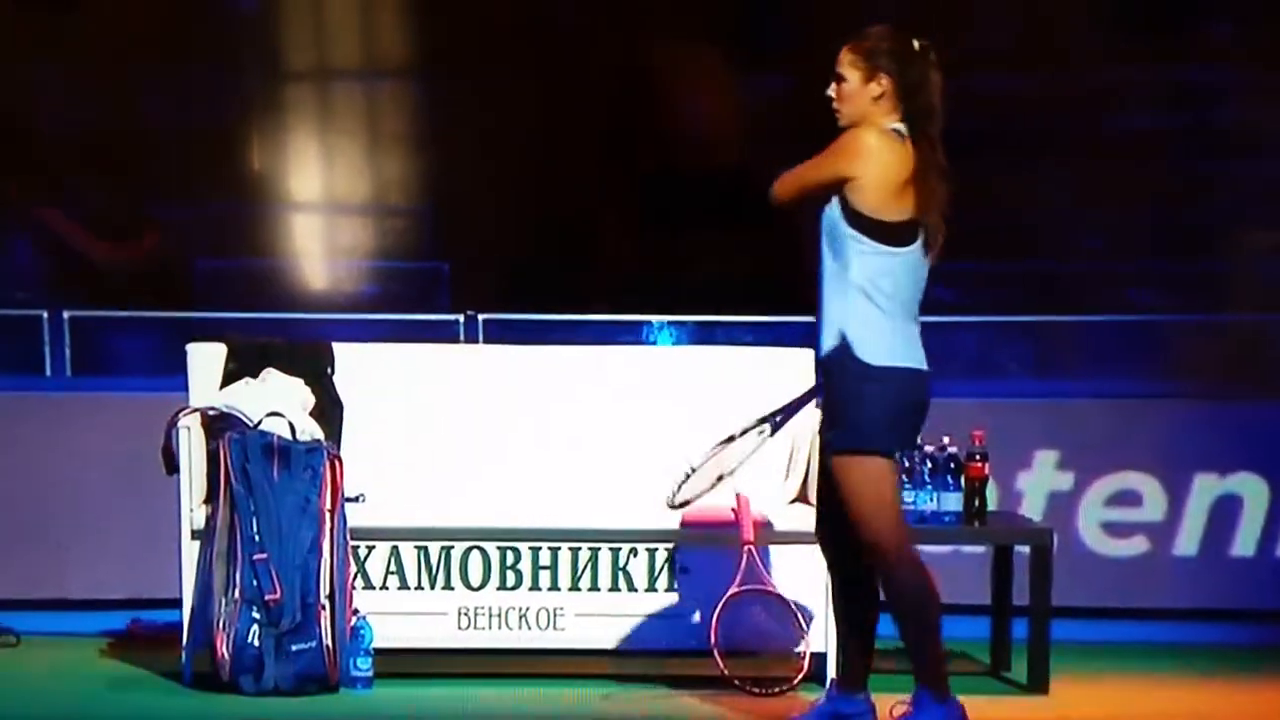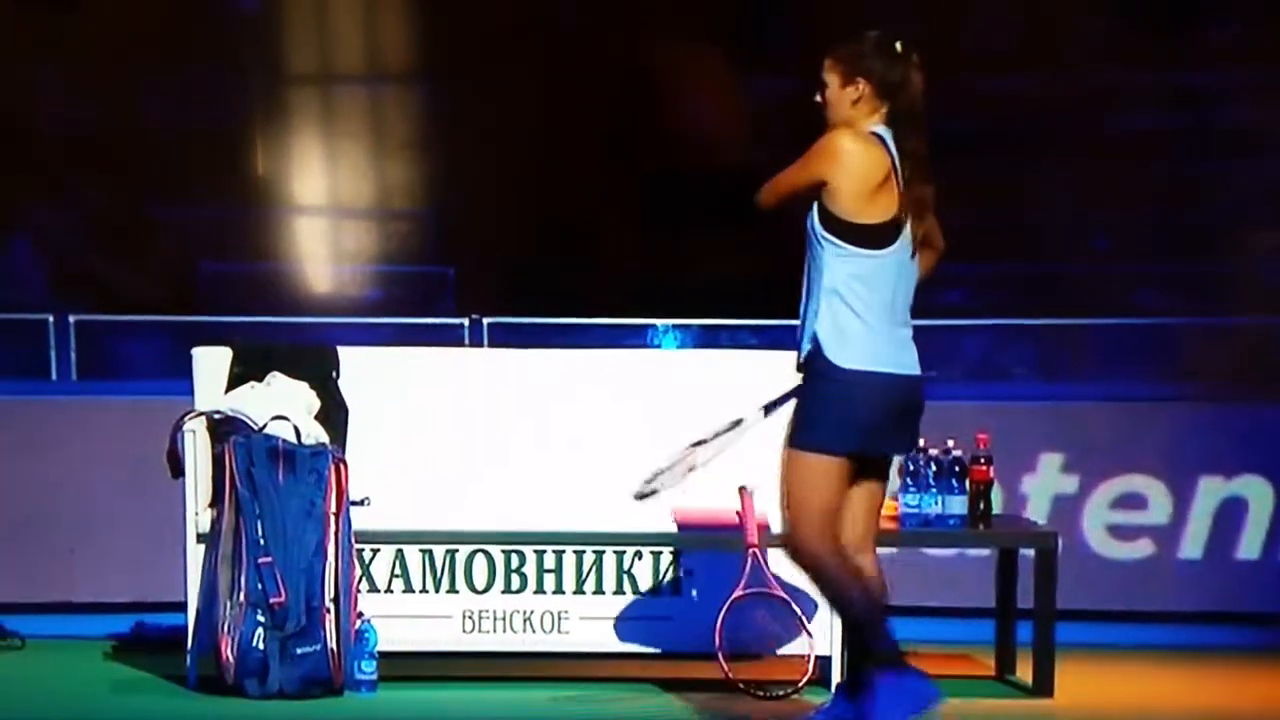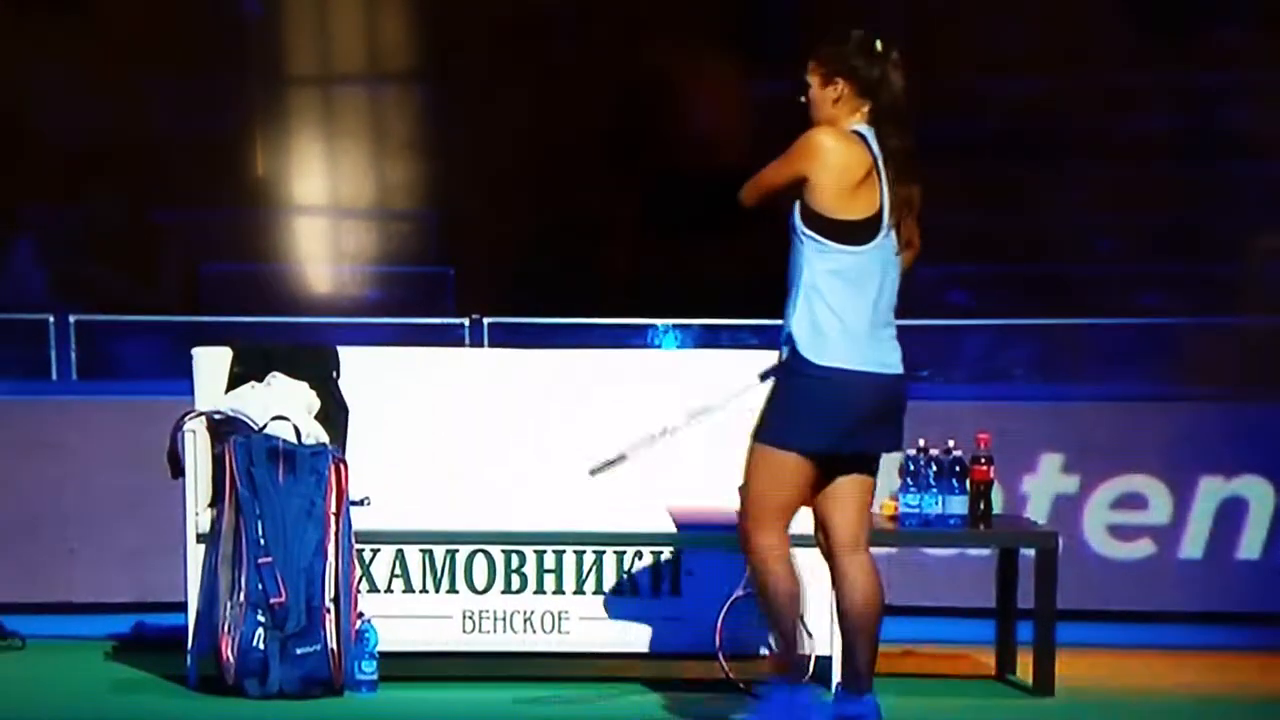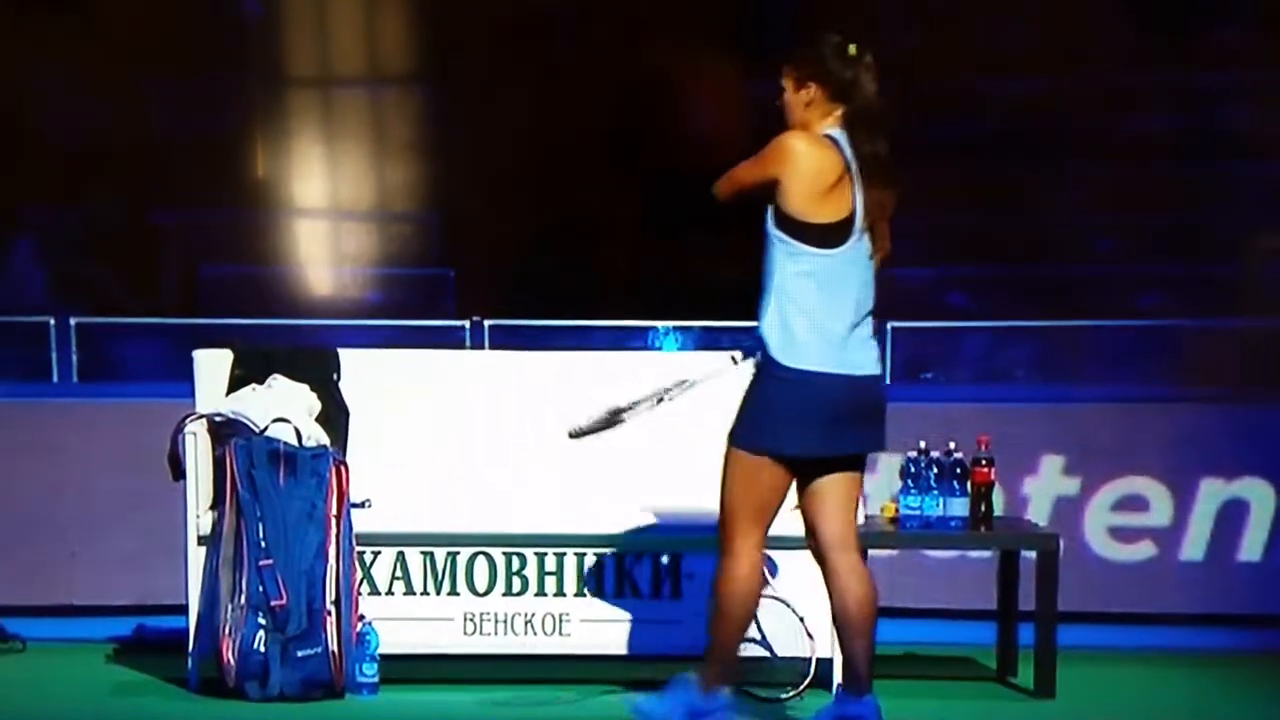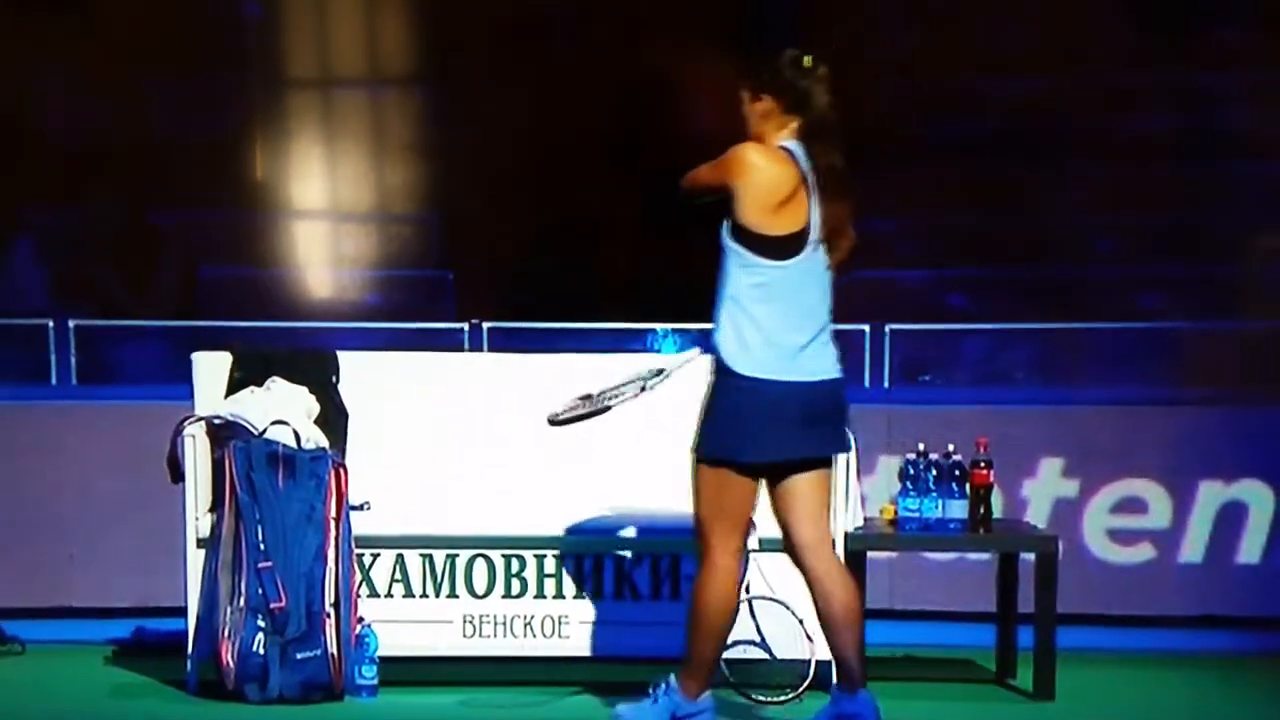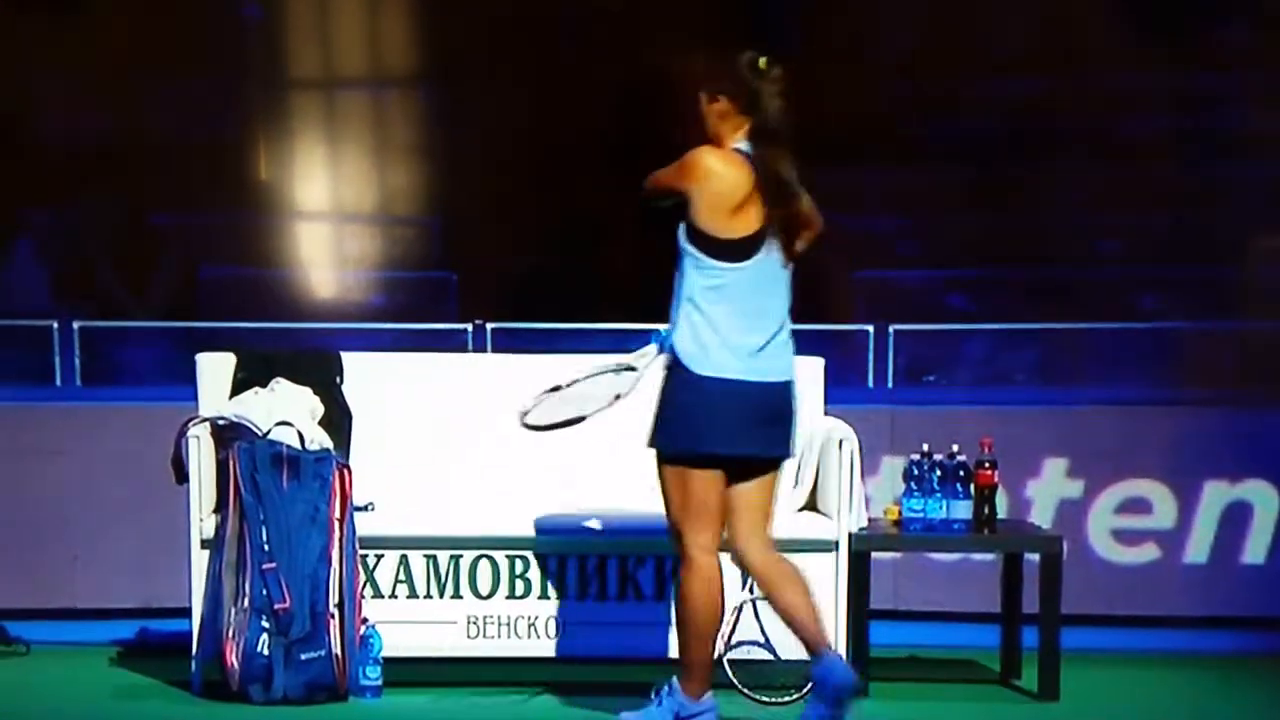
dt=0.2s
person 1, frame 1
left shoulder: (865, 146)
right shoulder: (910, 156)
left elbow: (781, 191)
right elbow: (931, 243)
left wrist: (825, 174)
left hip: (867, 373)
right hip: (886, 370)
left knee: (883, 546)
right knee: (847, 543)
person 1, frame 2
left shoulder: (844, 148)
right shoulder: (903, 162)
left elbow: (767, 196)
right elbow: (931, 247)
left hip: (845, 376)
right hip: (891, 377)
left knee: (808, 537)
right knee: (851, 544)
person 1, frame 3
left shoulder: (825, 145)
right shoulder: (892, 158)
left elbow: (751, 195)
right elbow: (909, 247)
left hip: (823, 375)
right hip: (878, 376)
left knee: (760, 530)
right knee: (844, 544)
person 1, frame 4
left shoulder: (797, 150)
right shoulder: (863, 164)
left elbow: (724, 189)
left hip: (795, 378)
right hip: (854, 380)
left knee: (741, 539)
right knee: (838, 546)
person 1, frame 5
left shoulder: (751, 164)
right shoulder: (819, 173)
left elbow: (688, 186)
left hip: (751, 387)
right hip: (814, 387)
left knee: (721, 546)
right knee: (814, 548)
person 1, frame 6
left shoulder: (707, 165)
right shoulder: (781, 178)
left elbow: (653, 184)
right elbow: (812, 229)
left hip: (706, 384)
right hip: (769, 388)
left knee: (697, 546)
right knee: (755, 543)
right ankle: (828, 664)
